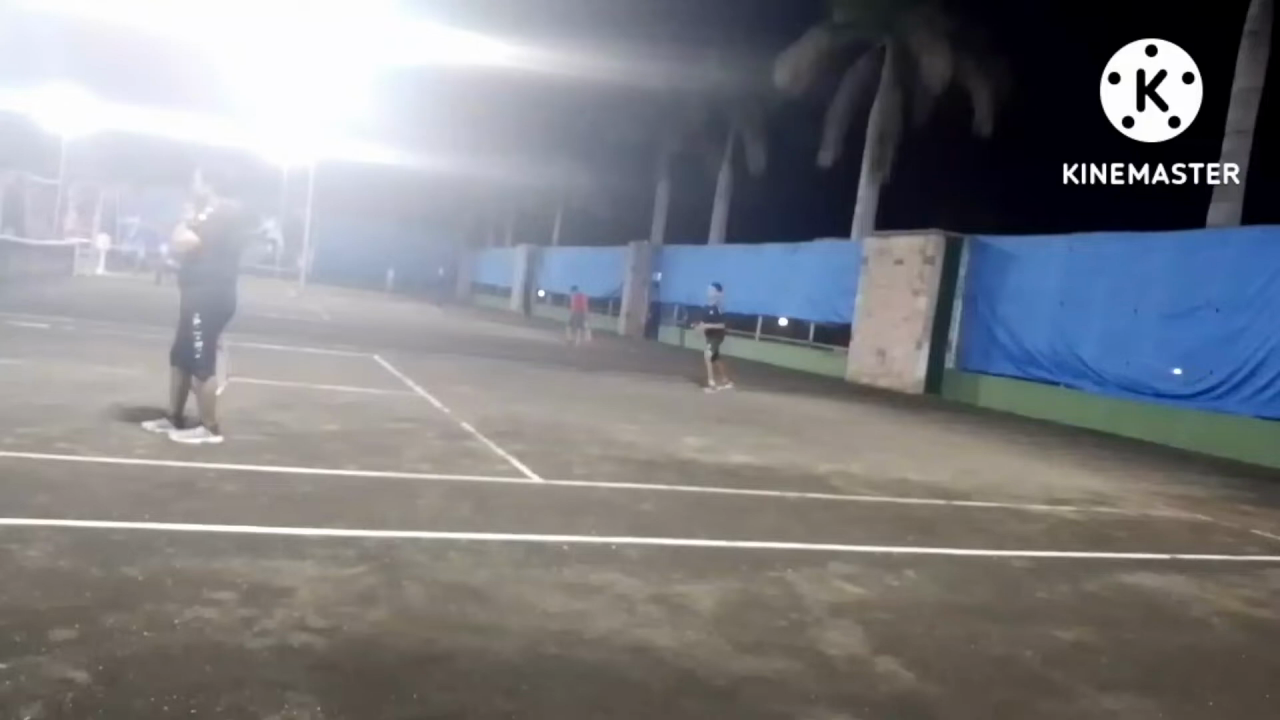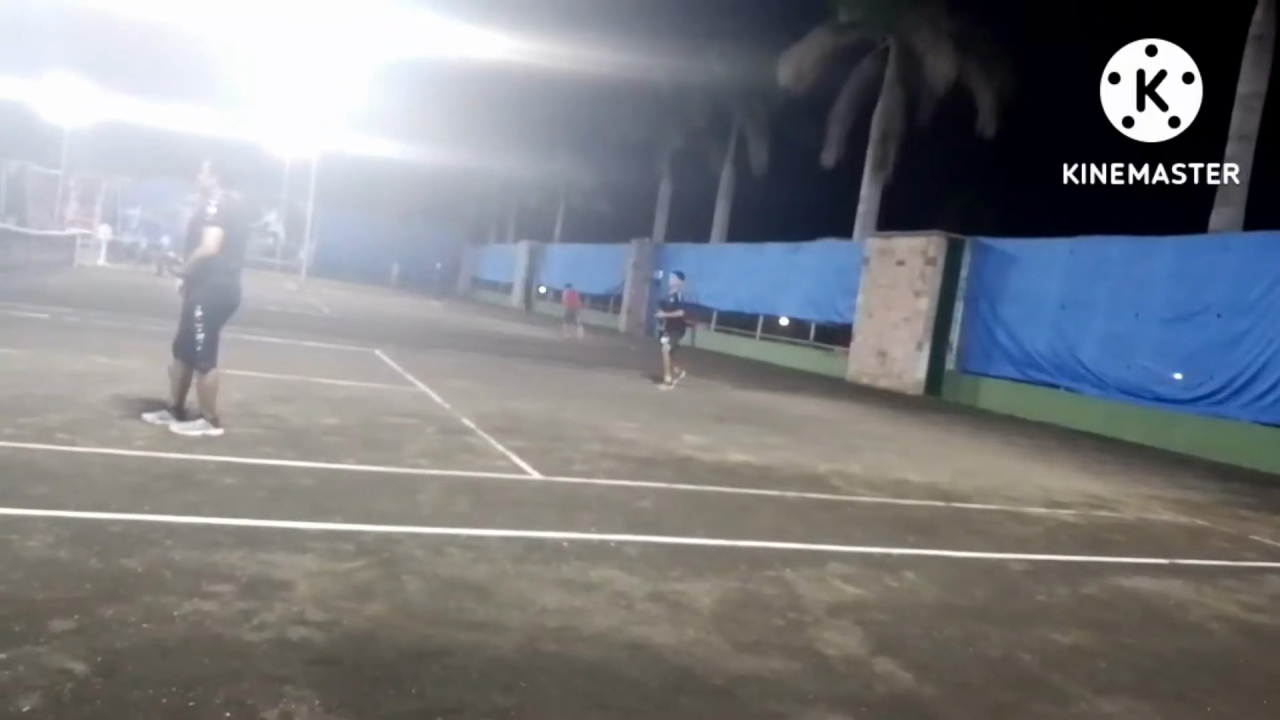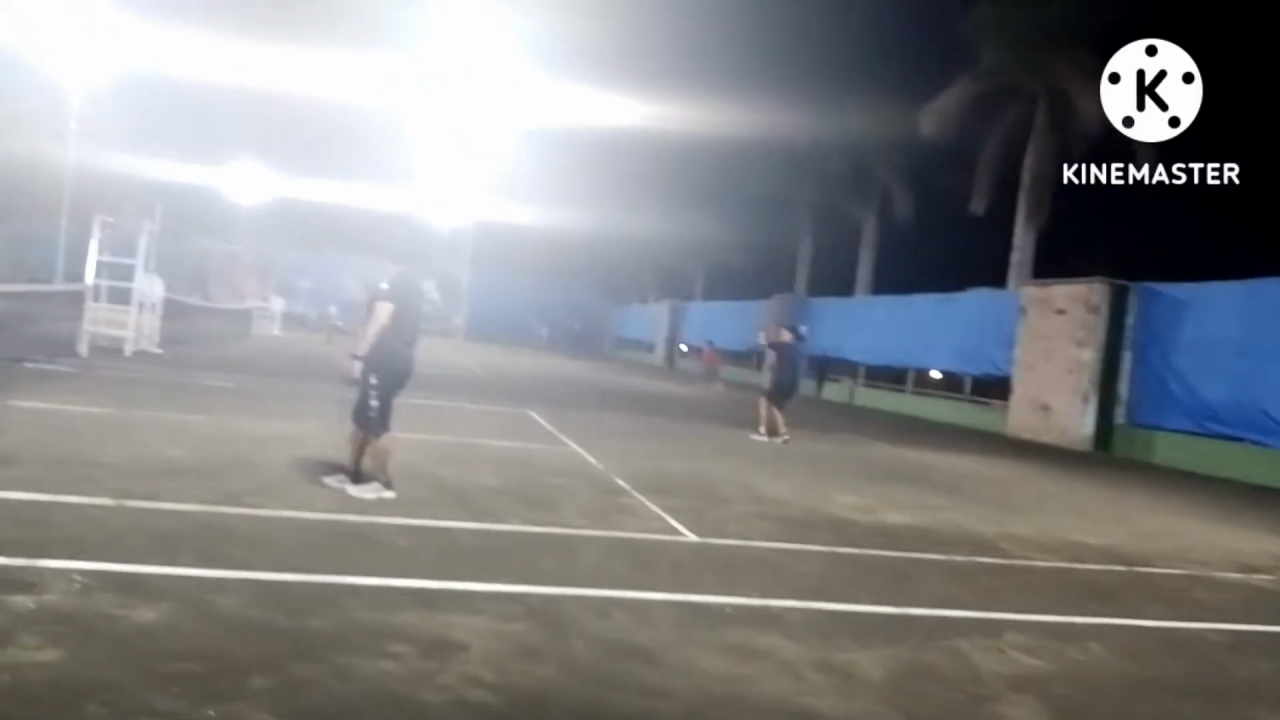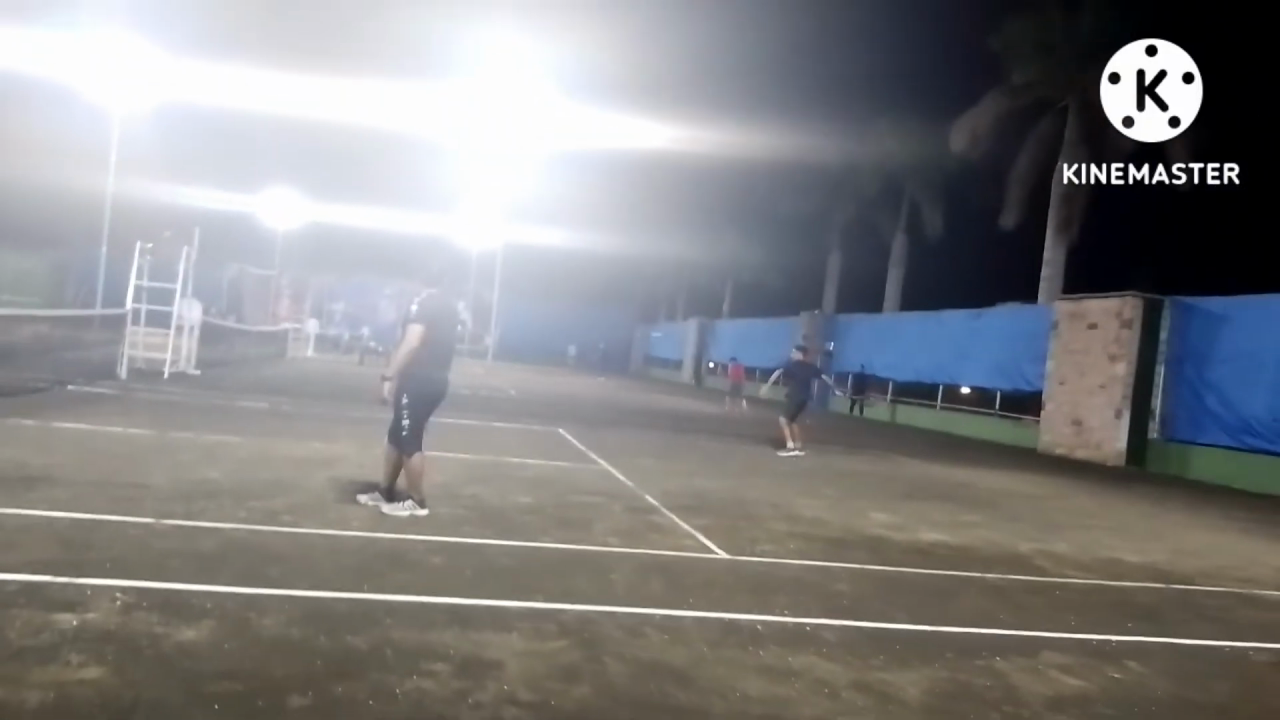
dt=0.7s
person 1, frame 1
left shoulder: (215, 214)
right shoulder: (231, 213)
left elbow: (181, 244)
left wrist: (187, 222)
left hip: (206, 298)
right hip: (209, 296)
left knee: (201, 364)
right knee: (180, 358)
left ankle: (209, 428)
right ankle: (174, 418)
person 1, frame 2
left shoulder: (218, 206)
right shoulder: (232, 206)
left elbow: (209, 248)
left wrist: (183, 274)
left hip: (211, 291)
right hip: (212, 289)
left knee: (203, 358)
right knee: (183, 351)
left ankle: (210, 420)
right ankle: (175, 410)
person 1, frame 3
left shoulder: (393, 280)
right shoulder: (411, 283)
left elbow: (381, 321)
left wrist: (360, 355)
left hip: (385, 360)
right hip: (397, 359)
left knee: (375, 423)
right knee: (361, 417)
left ankle: (382, 483)
right ankle: (353, 473)
person 1, frame 4
left shoulder: (424, 303)
right shoulder: (448, 307)
left elbow: (411, 343)
left wrist: (389, 376)
left hip: (418, 383)
right hip: (435, 382)
left knee: (409, 442)
right knee: (396, 437)
left ankle: (416, 502)
right ankle: (386, 492)
